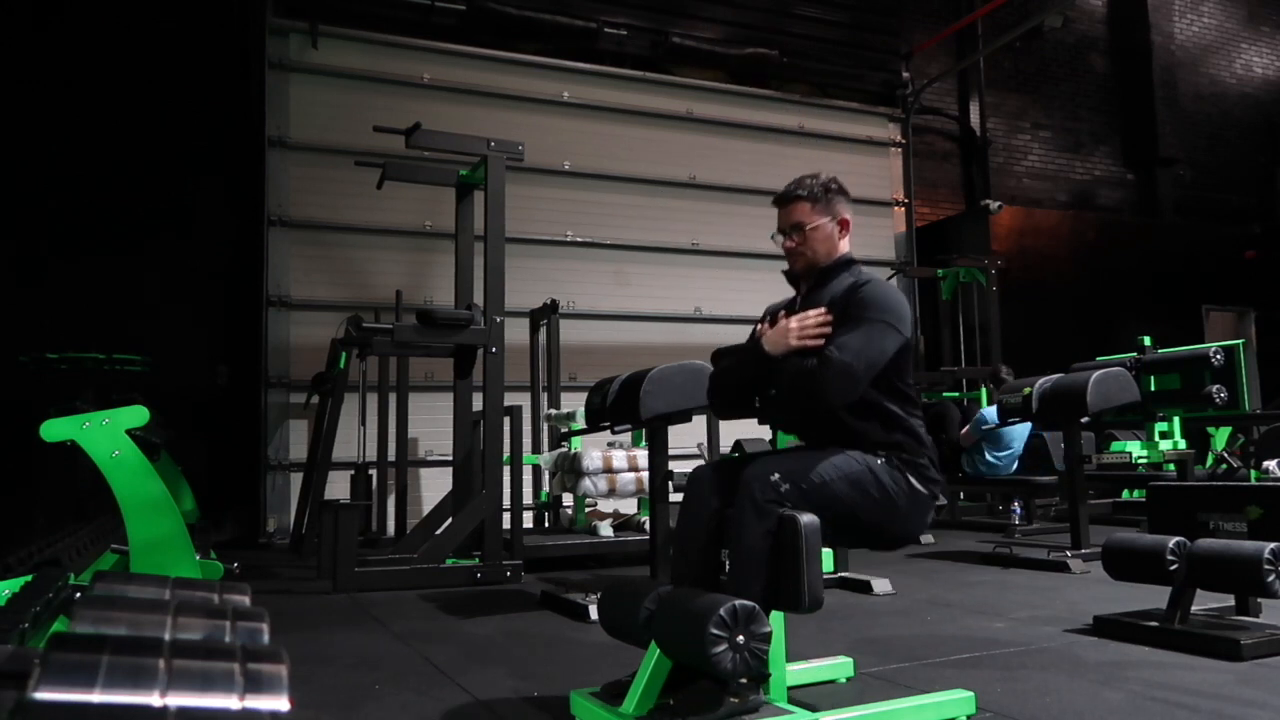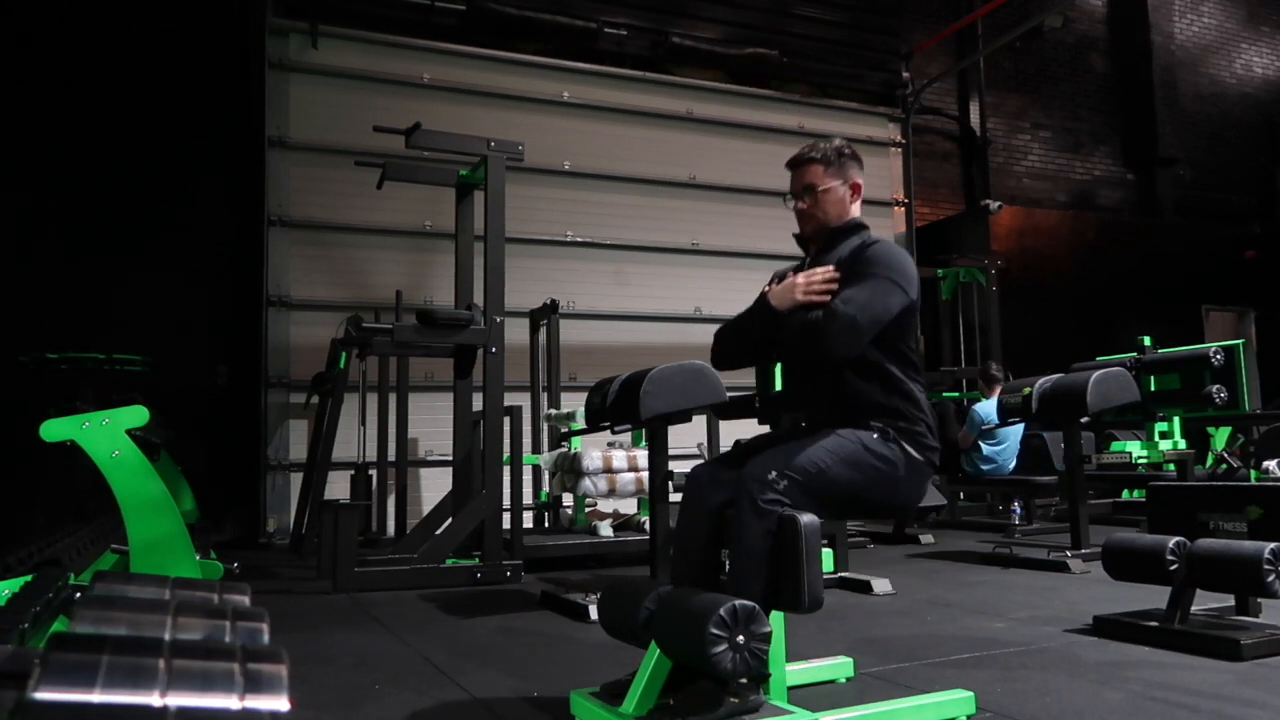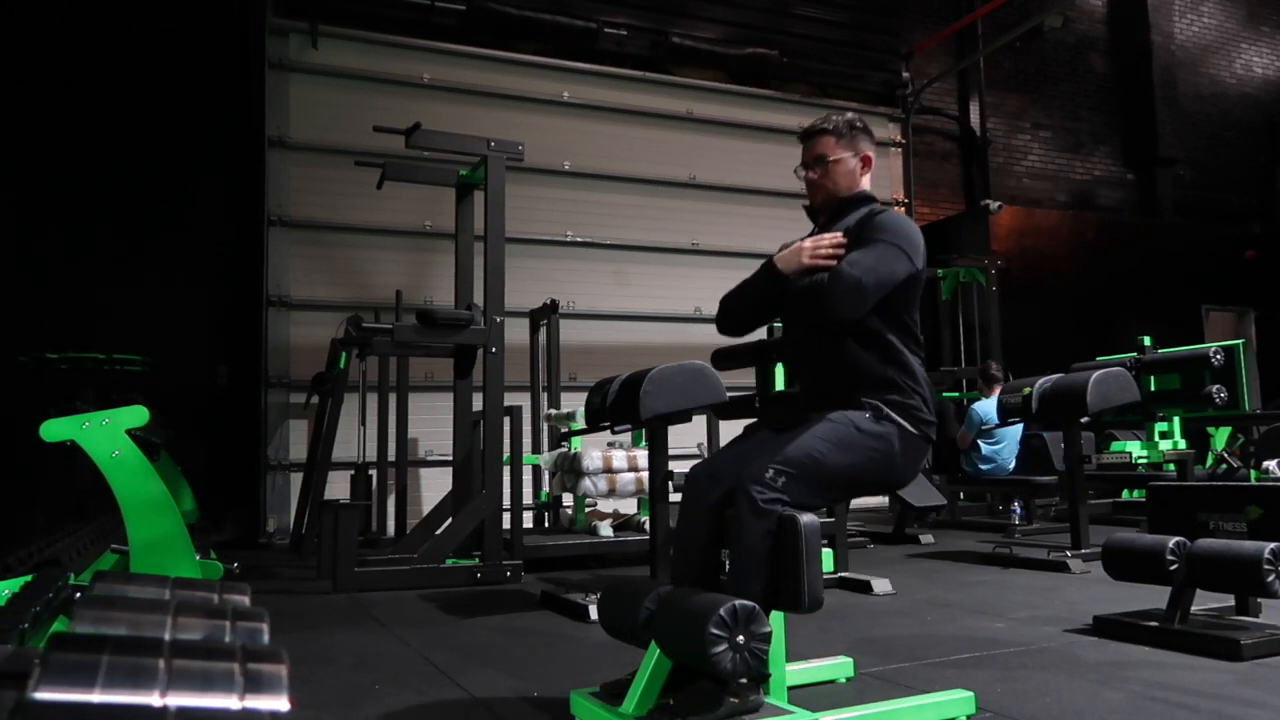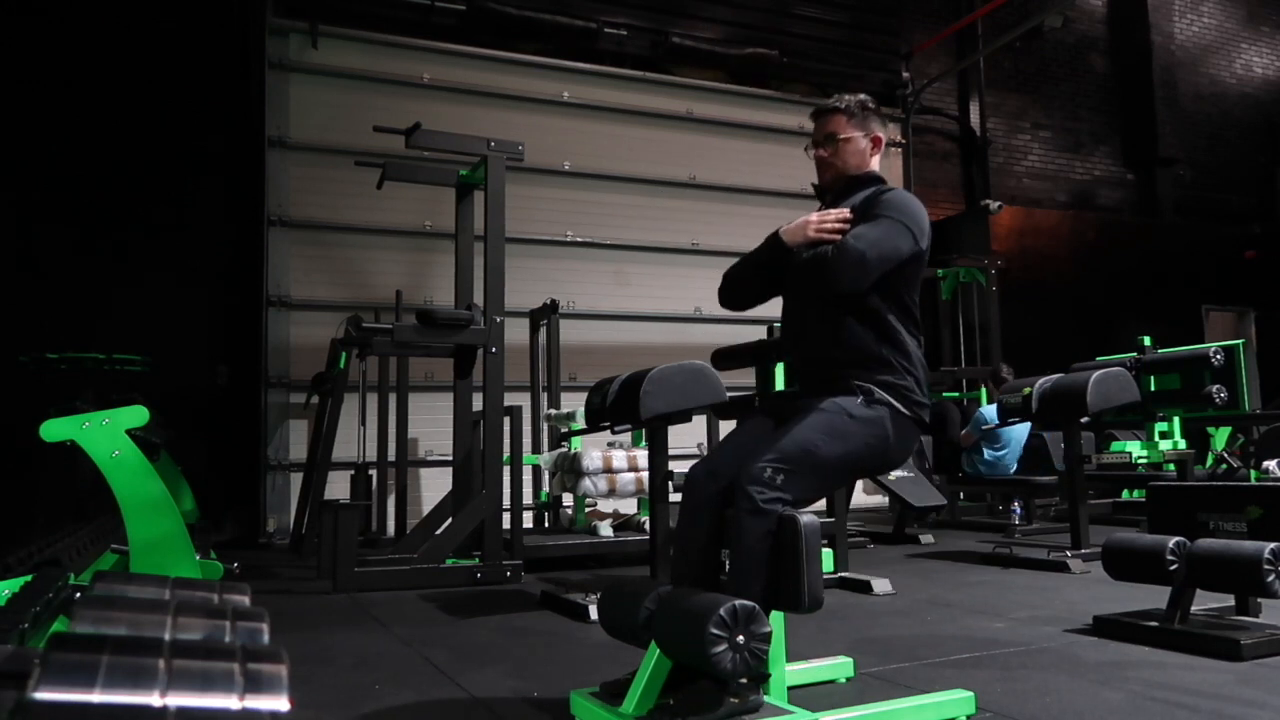
dt=0.2s
person 1, frame 1
left shoulder: (873, 298)
right shoulder: (784, 312)
left elbow: (834, 383)
right elbow: (721, 397)
left wrist: (775, 364)
right wrist: (765, 349)
left hip: (894, 482)
right hip: (826, 473)
left knee: (766, 482)
right knee: (709, 483)
left ankle: (742, 670)
person 1, frame 2
left shoulder: (881, 259)
right shoulder: (792, 276)
left elbow: (837, 335)
right elbow: (724, 354)
left wrist: (785, 316)
right wrist: (772, 306)
left hip: (890, 448)
right hip: (825, 436)
left knee: (766, 482)
right knee: (707, 483)
left ankle: (741, 672)
person 1, frame 3
left shoulder: (888, 229)
right shoulder: (806, 244)
left elbow: (841, 296)
right elbow: (729, 319)
left wrist: (790, 281)
right wrist: (778, 270)
left hip: (884, 422)
right hip: (815, 409)
left knee: (763, 482)
right knee: (707, 481)
person 1, frame 4
left shoulder: (894, 208)
right shoulder: (811, 221)
left elbow: (845, 266)
right elbow: (733, 291)
left wrist: (795, 252)
right wrist: (784, 241)
left hip: (876, 401)
right hip: (811, 395)
left knee: (761, 483)
right knee: (708, 481)
